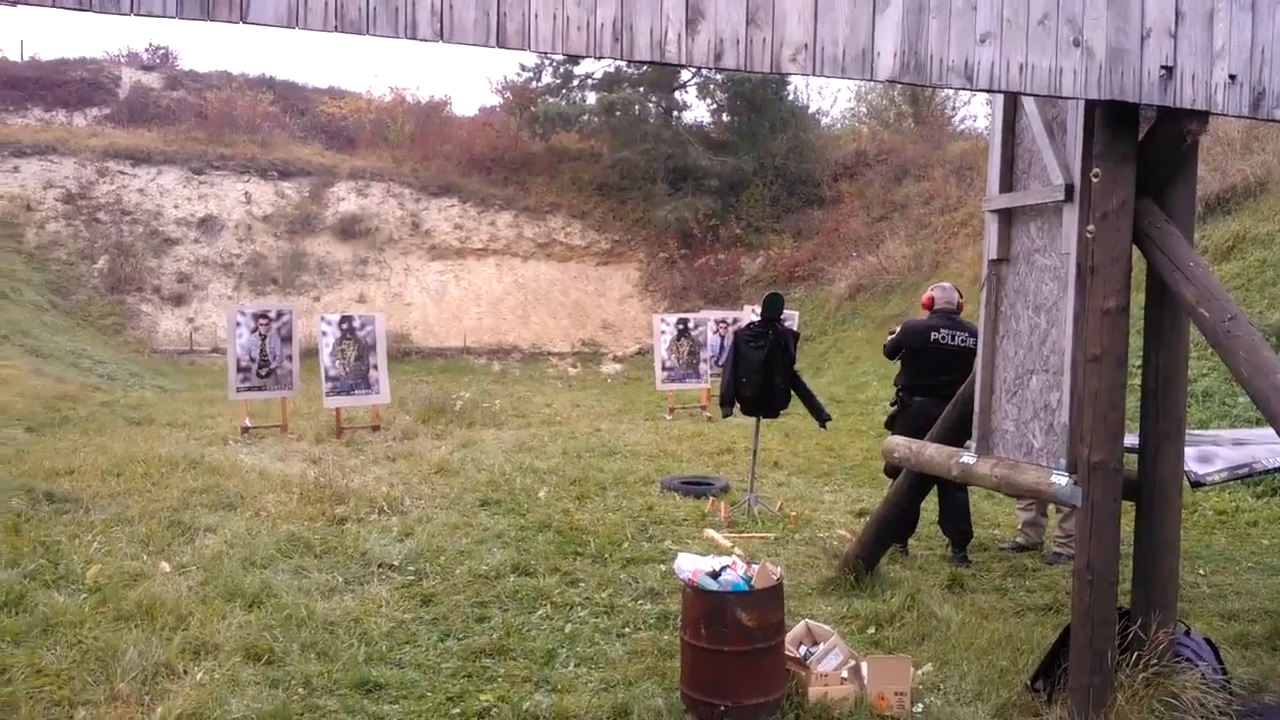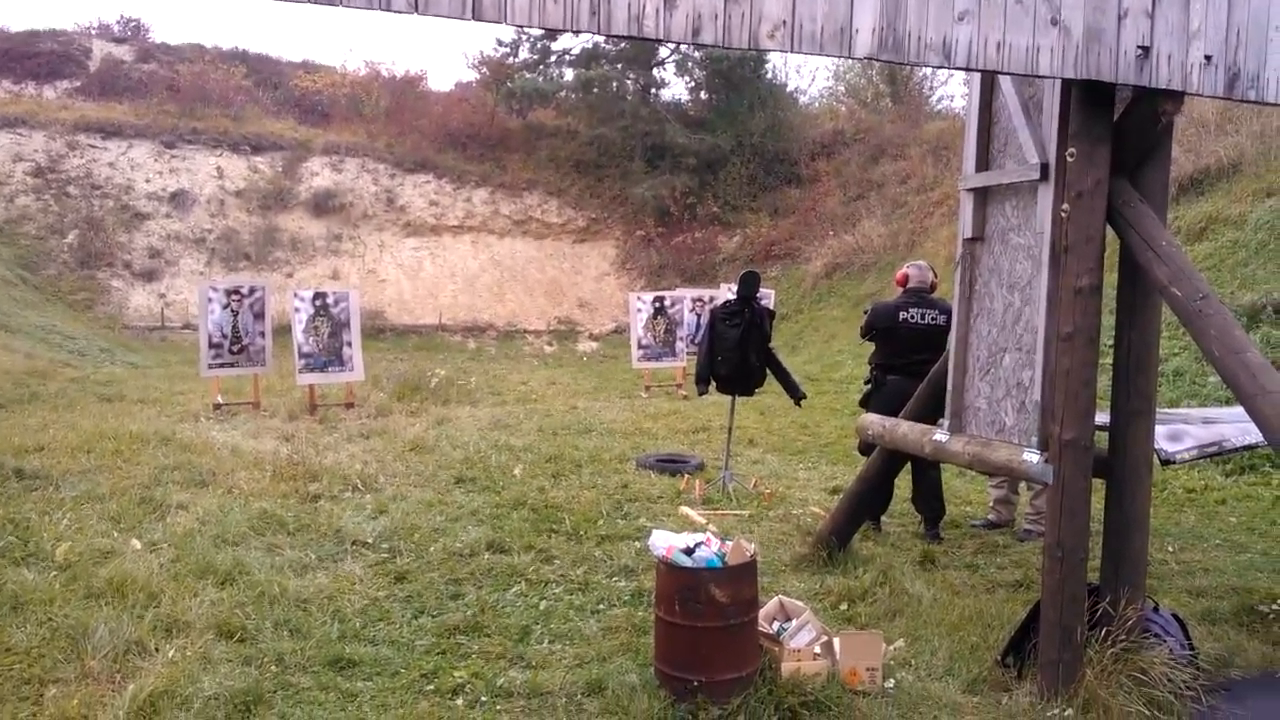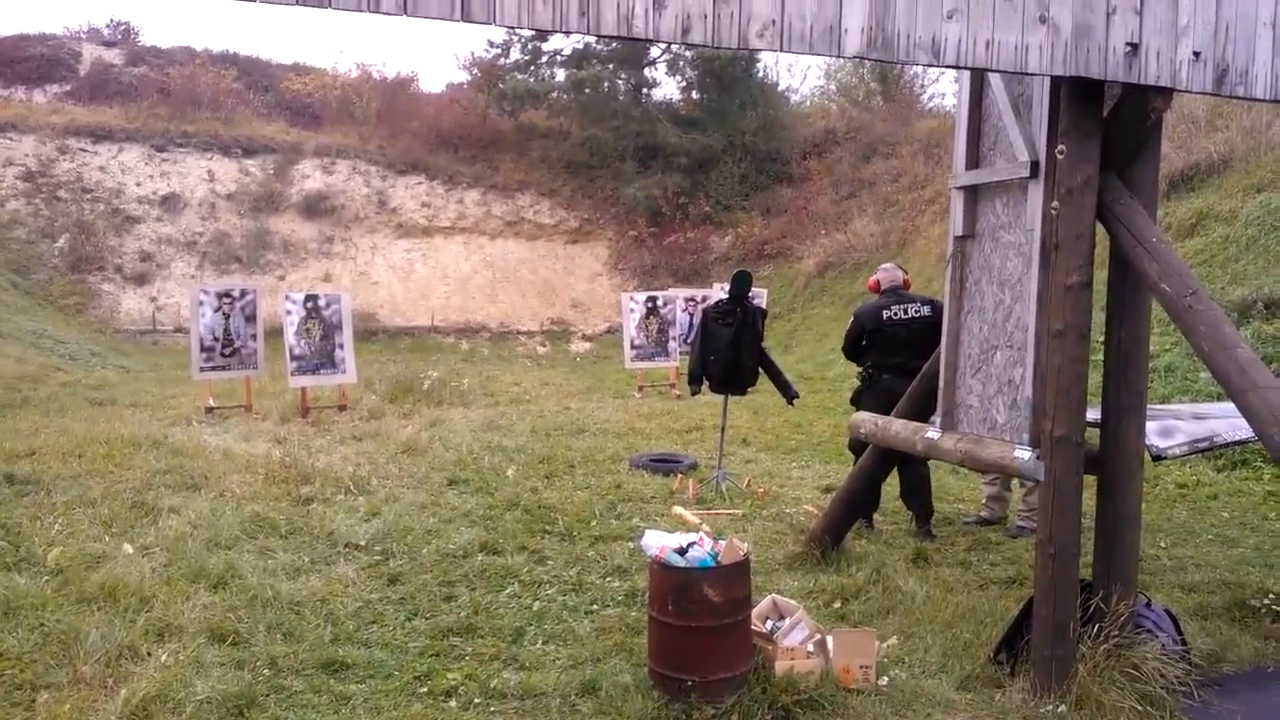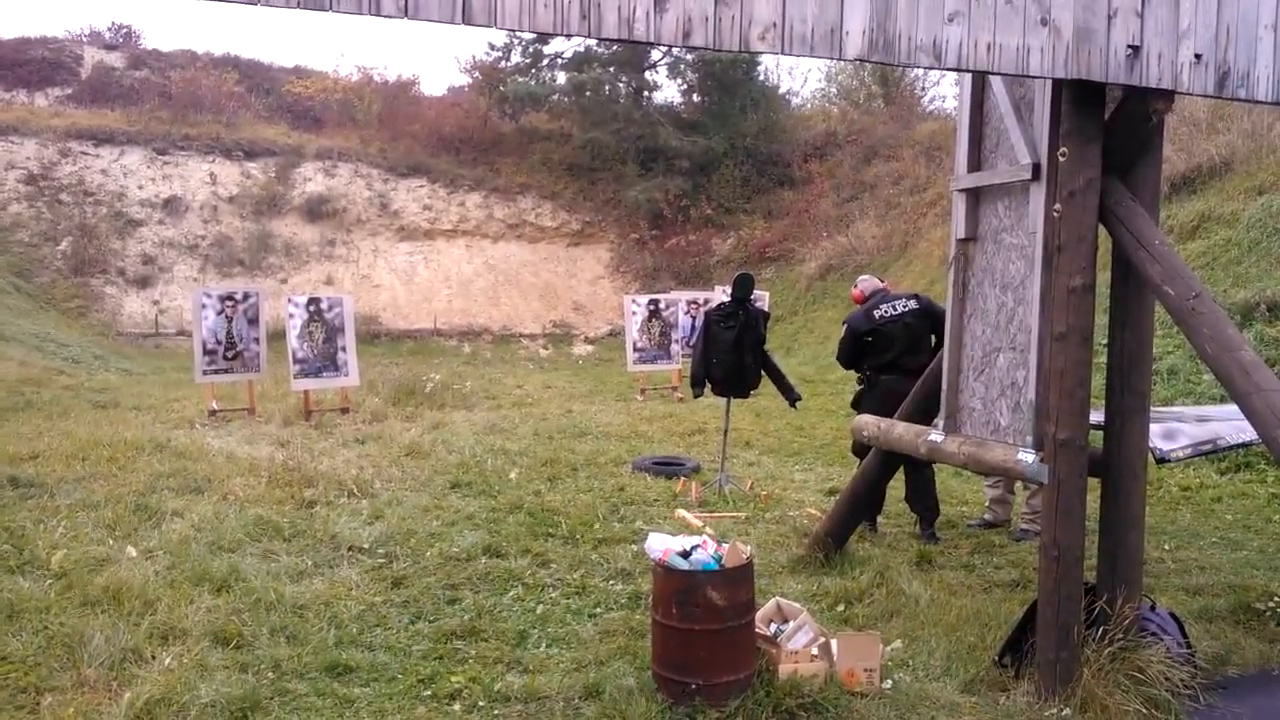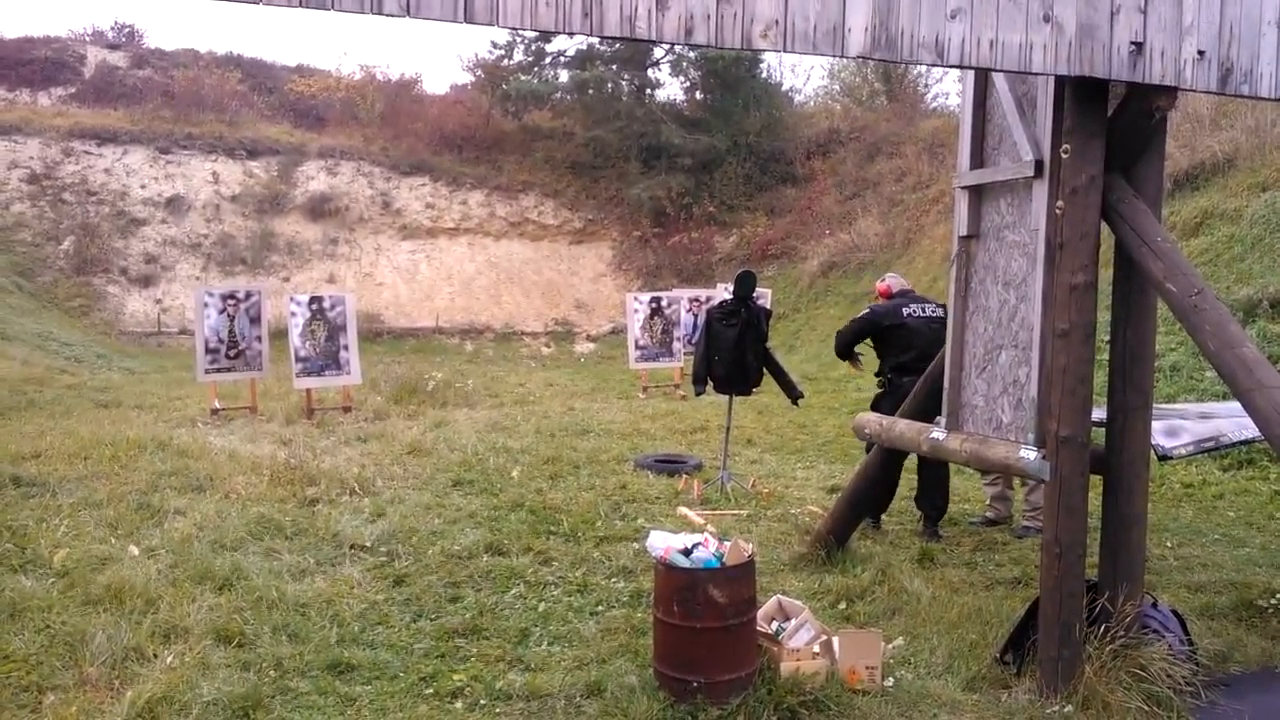
dt=1s
person 1, frame 1
left shoulder: (915, 328)
right shoulder: (972, 334)
left elbow: (890, 352)
right elbow: (964, 364)
left wrist: (893, 338)
left hip: (916, 410)
right knee: (953, 479)
left ankle: (899, 540)
right ankle: (959, 547)
person 1, frame 2
left shoulder: (884, 310)
right shoulder: (946, 312)
left elbow: (866, 333)
right elbow: (952, 346)
left hip: (890, 389)
right knee: (926, 458)
left ankle: (872, 517)
right ankle: (932, 524)
person 1, frame 3
left shoulder: (866, 313)
right shoulder: (931, 307)
left elbow: (849, 350)
left hip: (879, 389)
left knee: (868, 453)
right knee: (914, 455)
left ankle: (864, 515)
right ankle: (923, 521)
person 1, frame 4
left shoulder: (858, 319)
right shoulder: (918, 303)
left elbow: (845, 360)
right elbow: (947, 328)
right wrist: (931, 361)
left hip: (882, 391)
left knee: (872, 455)
right knee: (919, 457)
left ankle: (867, 519)
right ankle: (927, 524)
person 1, frame 5
left shoulder: (882, 312)
right shoulder: (939, 310)
left elbow: (843, 340)
left wrist: (850, 355)
left hip: (903, 390)
right hip: (939, 390)
left knee: (886, 456)
right knee: (934, 458)
left ankle: (872, 516)
right ankle: (931, 523)
